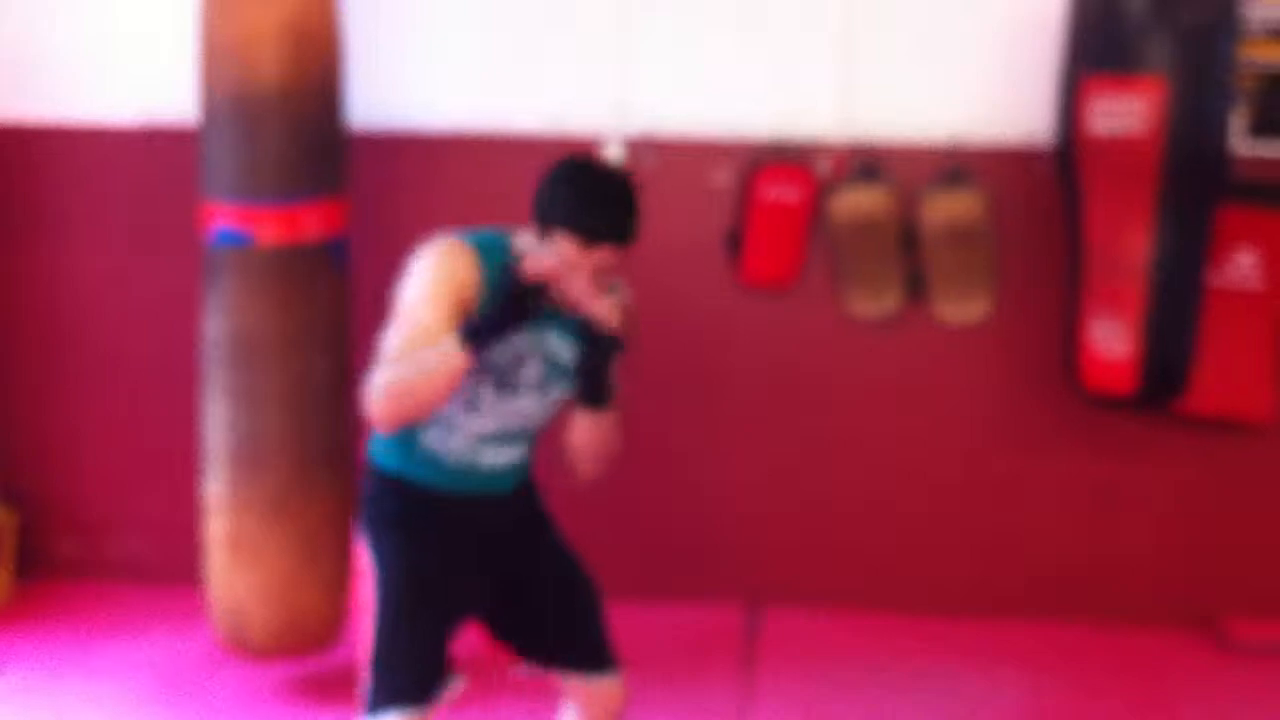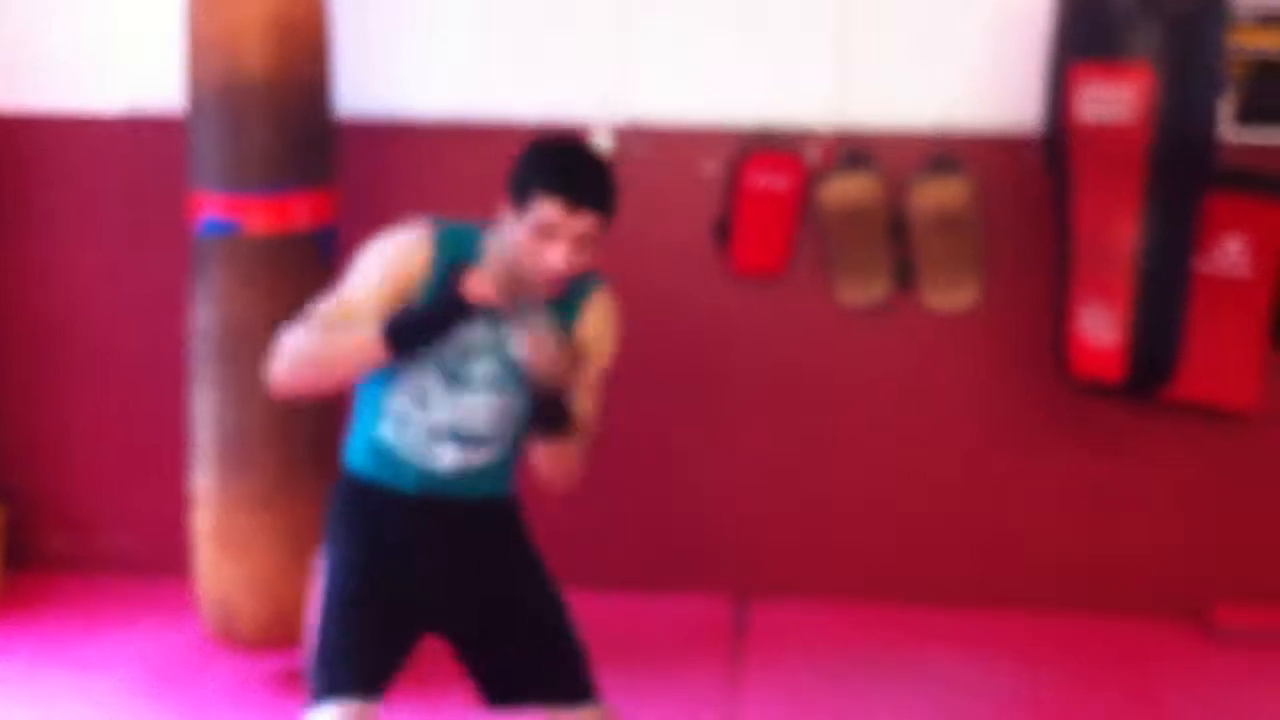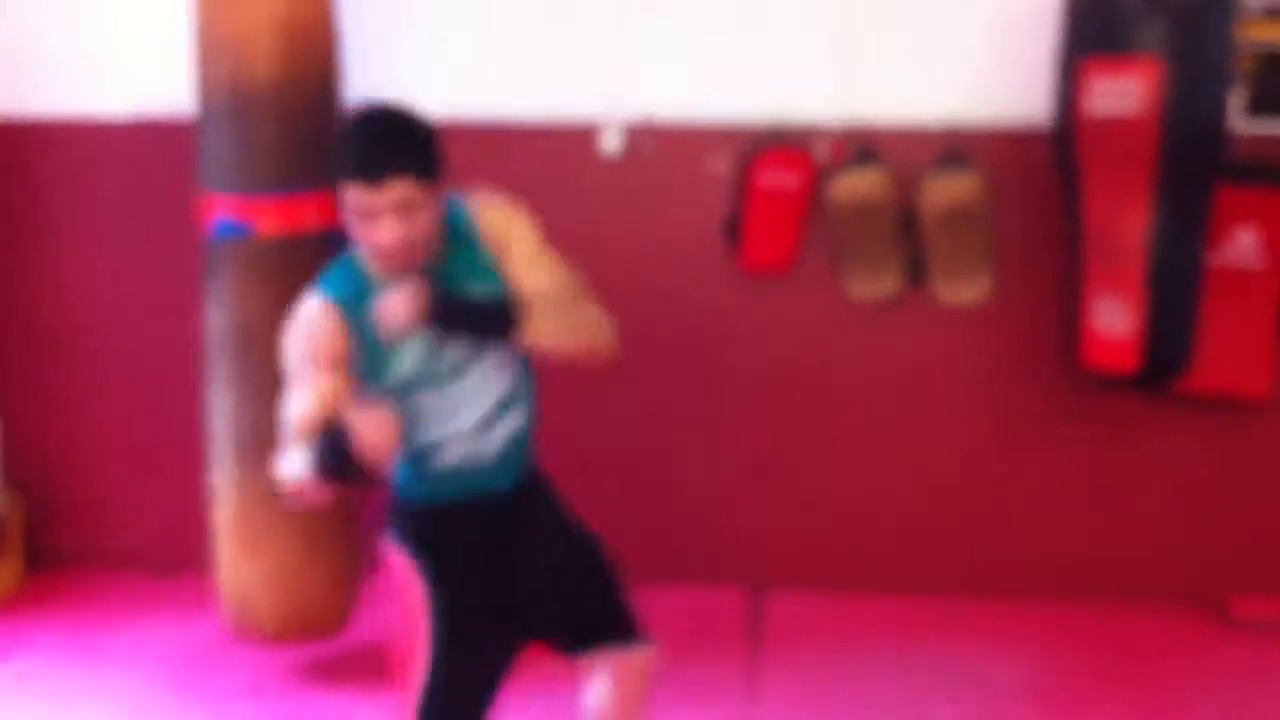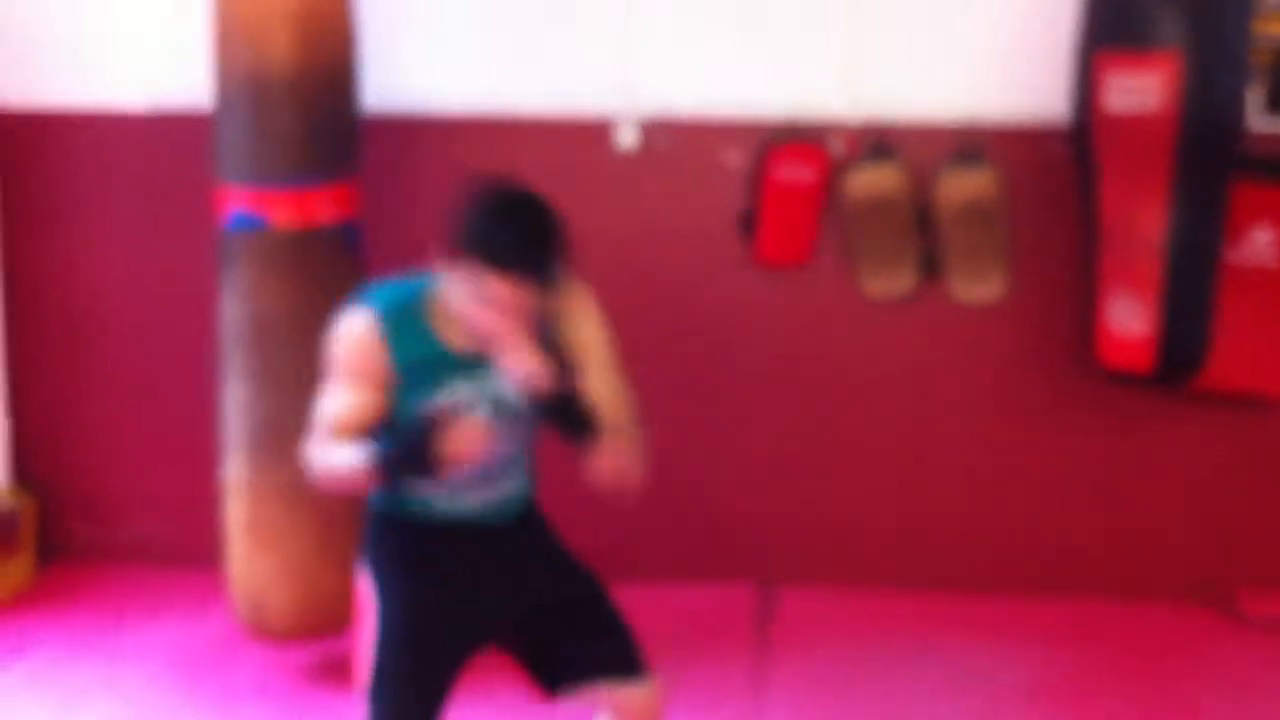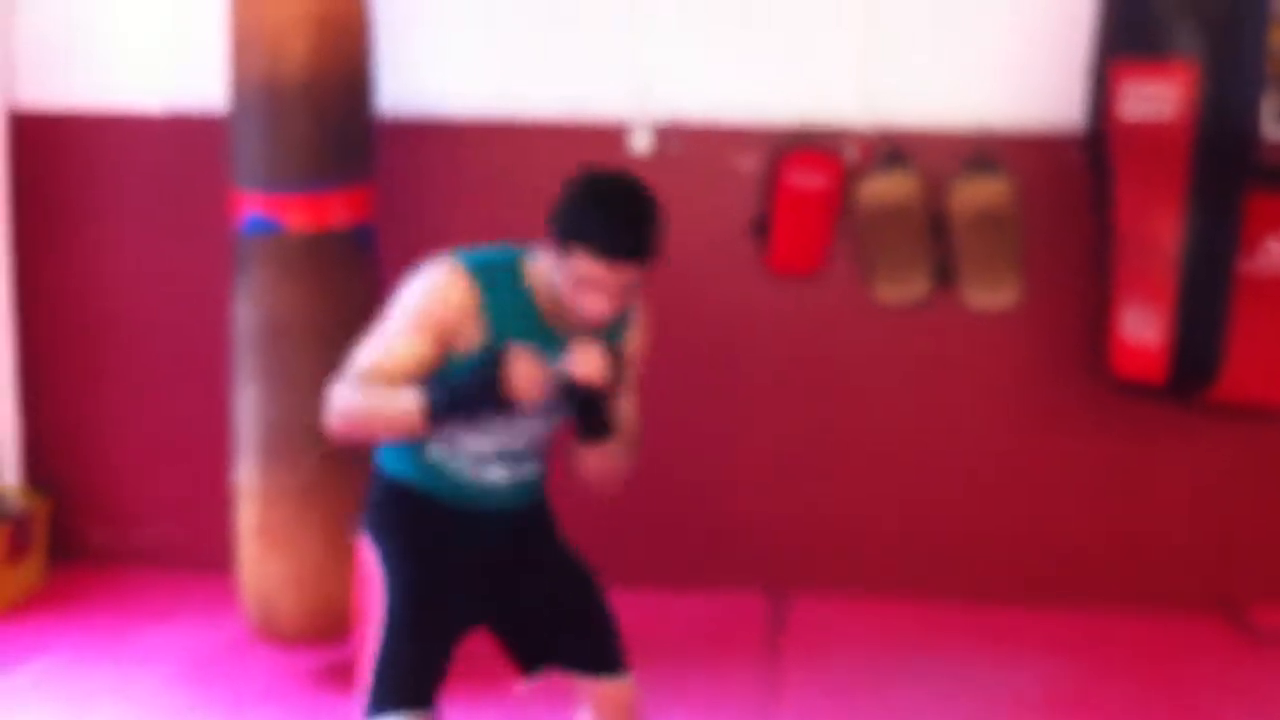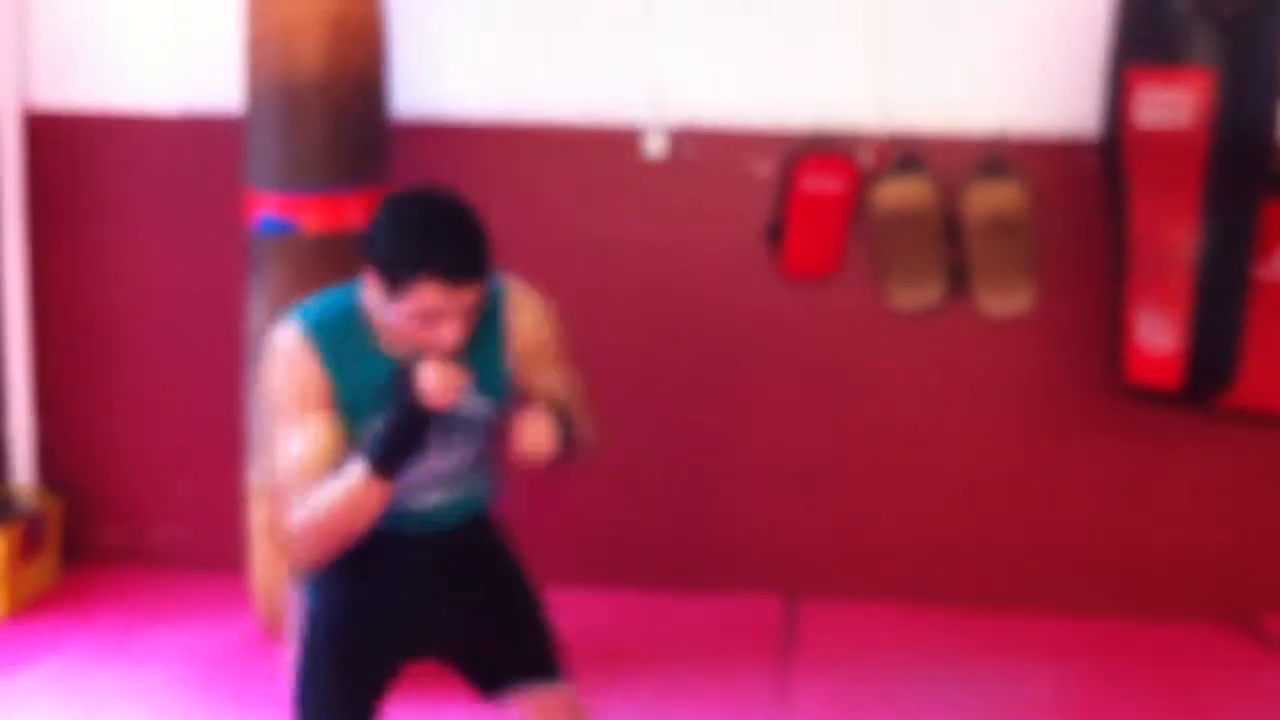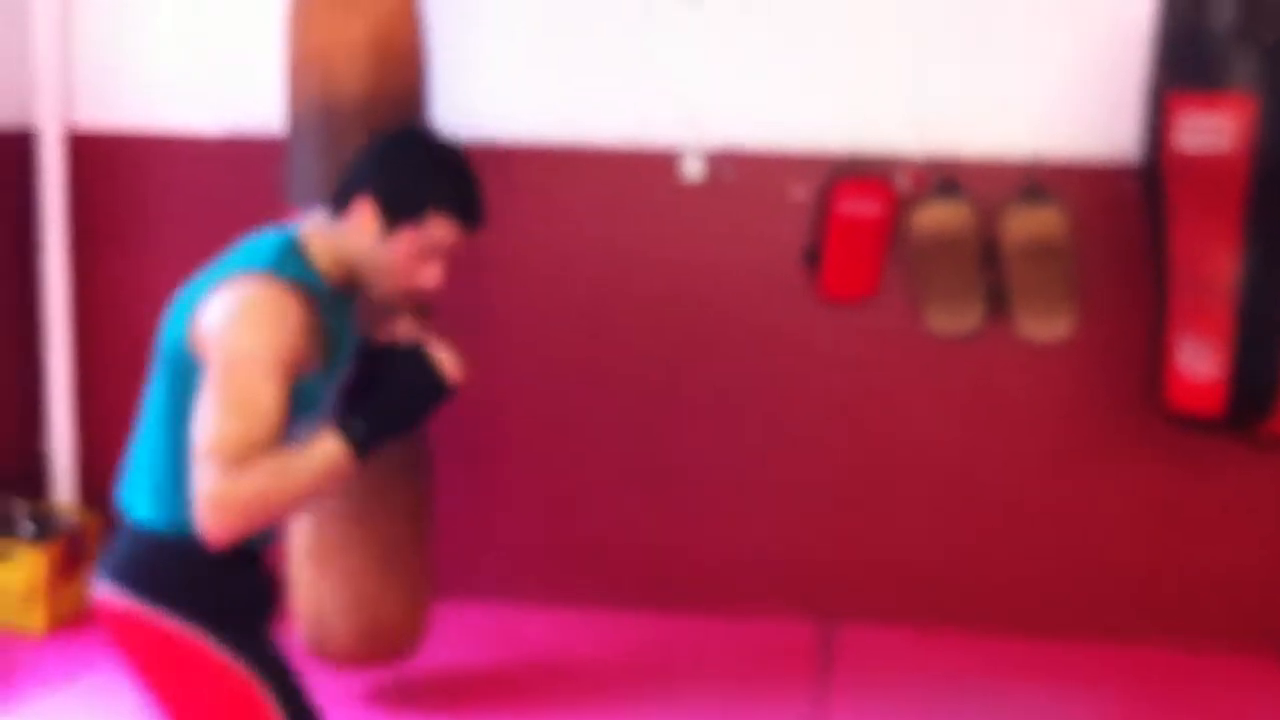
dt=0.3s
person 1, frame 1
left shoulder: (605, 310)
right shoulder: (453, 265)
left elbow: (588, 462)
right elbow: (385, 407)
left wrist: (600, 364)
right wrist: (490, 326)
left hip: (508, 509)
right hip: (411, 507)
person 1, frame 2
left shoulder: (588, 311)
right shoulder: (414, 254)
left elbow: (560, 474)
right elbow: (288, 369)
left wrist: (553, 407)
right wrist: (413, 325)
left hip: (484, 527)
right hip: (377, 516)
person 1, frame 3
left shoulder: (488, 223)
right shoulder: (325, 314)
left elbow: (594, 334)
right elbow: (292, 471)
left wrist: (485, 316)
right wrist: (334, 456)
left hip: (525, 501)
right hip: (442, 530)
left knee: (630, 658)
person 1, frame 4
left shoulder: (567, 314)
right shoulder: (372, 331)
left elbow: (626, 472)
right elbow: (323, 455)
left wrist: (566, 407)
right wrist: (393, 456)
left hip: (514, 534)
right hip: (416, 545)
person 1, frame 5
left shoulder: (620, 320)
right shoulder: (456, 289)
left elbow: (609, 472)
right elbow: (342, 410)
left wrist: (597, 409)
right wrist: (460, 395)
left hip: (518, 526)
right hip: (416, 519)
person 1, frame 6
left shoulder: (513, 315)
right shoulder: (302, 348)
left elbow: (568, 409)
right elbow: (307, 542)
left wrist: (550, 428)
right wrist: (396, 443)
left hip: (461, 543)
right hip: (356, 560)
person 1, frame 7
left shoulder: (315, 278)
right shoulder: (264, 305)
right elbow: (222, 511)
left wrist: (381, 372)
right wrist: (374, 423)
right hip: (182, 584)
